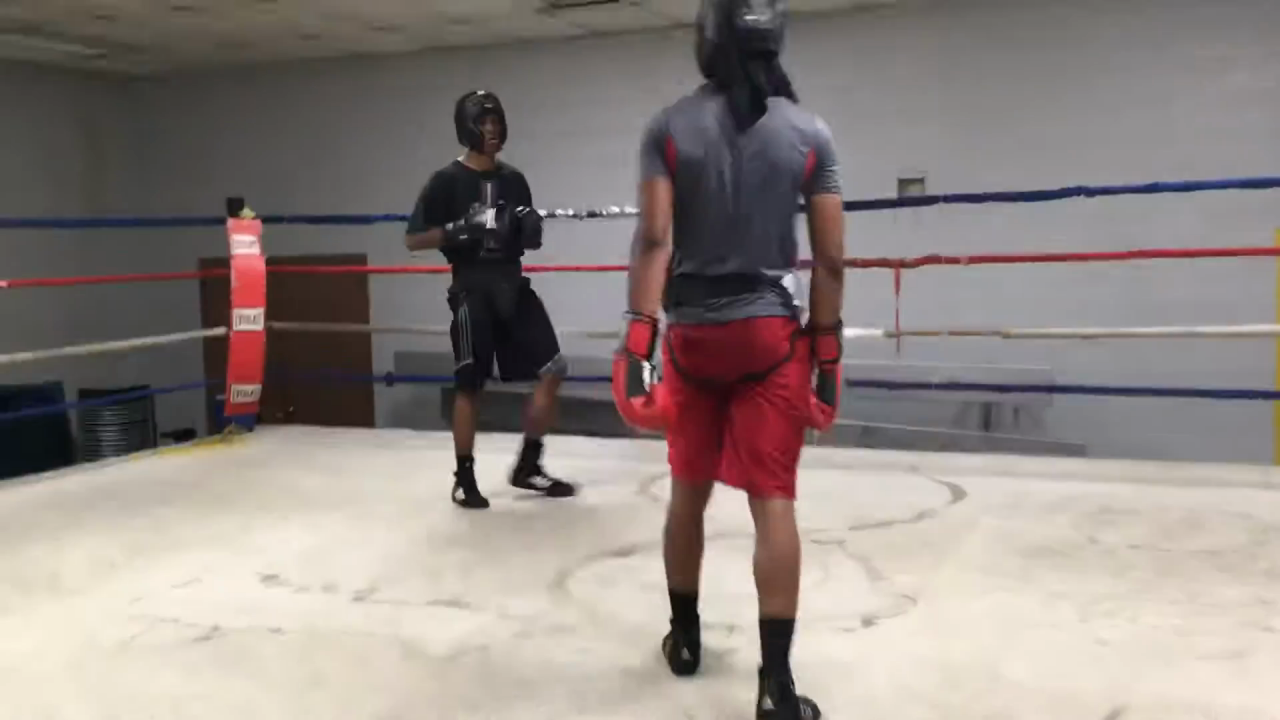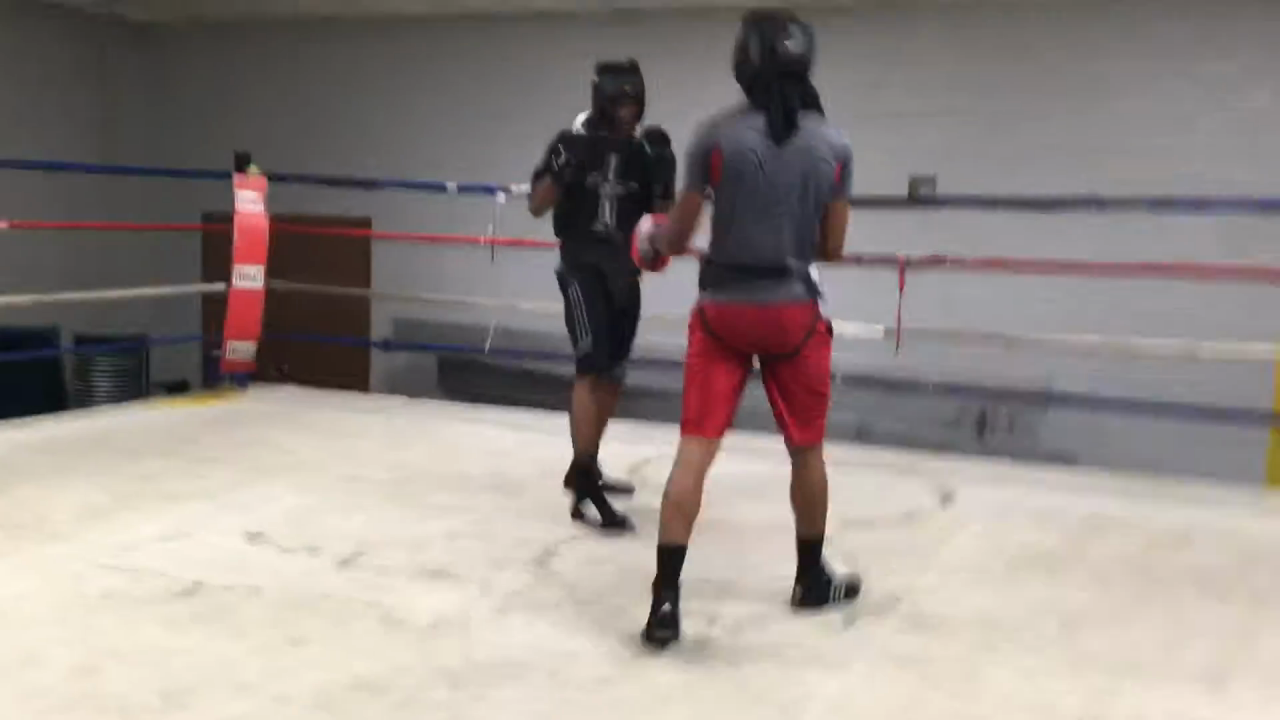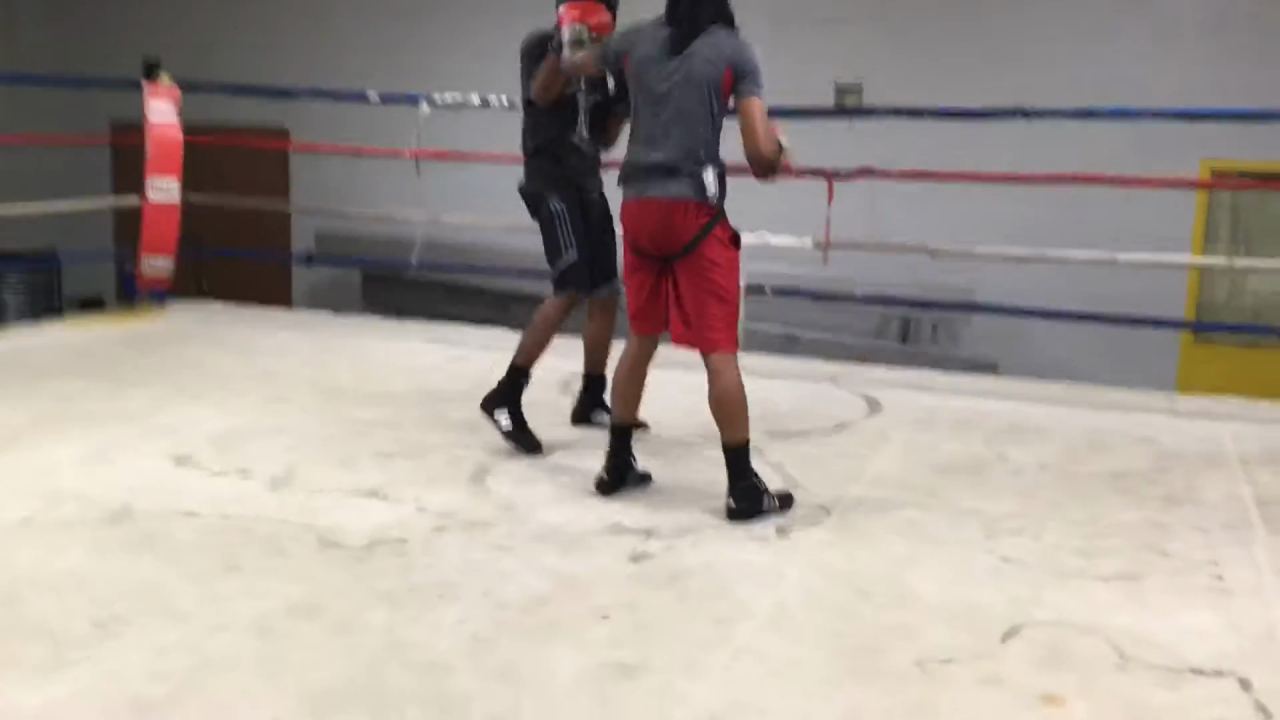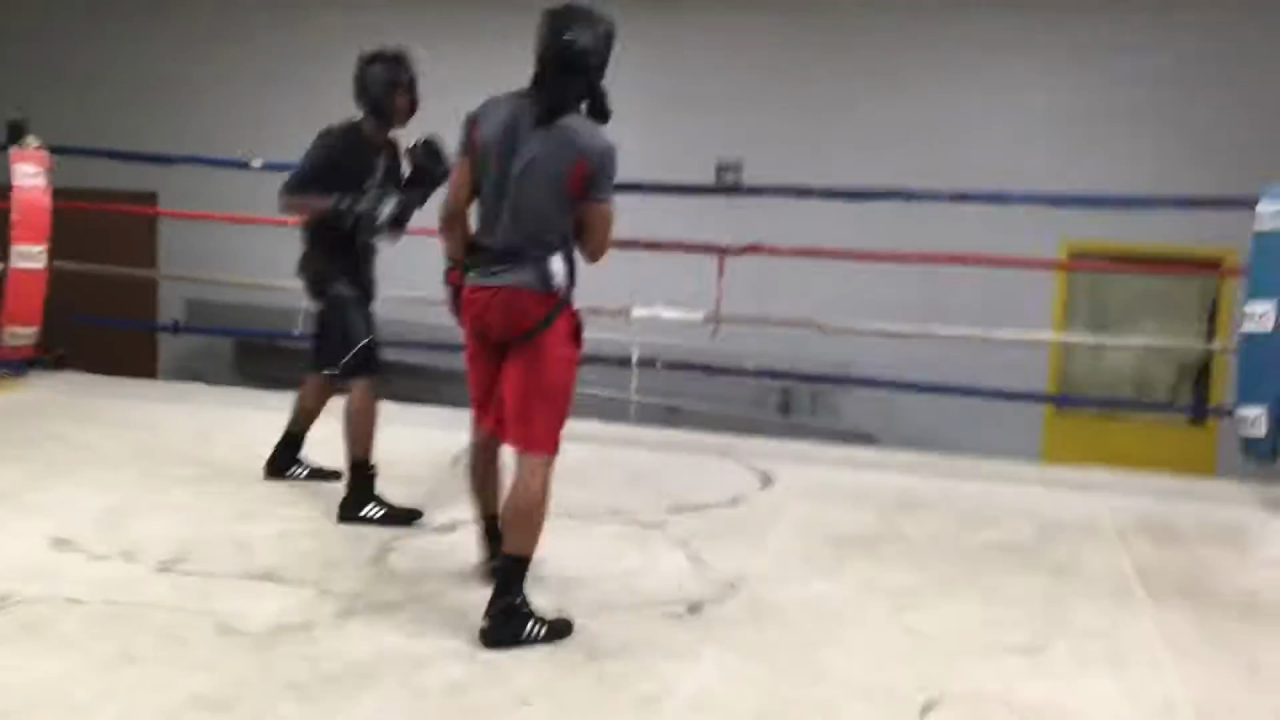
dt=0.7s
person 1, frame 1
left shoulder: (669, 127)
right shoulder: (808, 133)
left elbow: (653, 241)
right elbow: (828, 258)
left wrist: (638, 341)
right wrist: (827, 350)
left hip: (692, 334)
right hip: (770, 335)
left knee: (689, 488)
right knee: (773, 501)
left ankle: (684, 635)
person 1, frame 2
left shoulder: (715, 135)
right shoulder: (833, 145)
left elbow: (678, 234)
right elbow: (831, 245)
left wrist: (650, 242)
left hip: (723, 310)
right hip: (794, 312)
left knee: (695, 449)
right knee: (806, 450)
left ankle: (666, 595)
right ankle: (811, 578)
person 1, frame 3
left shoulder: (635, 42)
right shoulder: (732, 53)
left elbow: (576, 65)
right elbow: (760, 150)
right wrist: (777, 152)
left hip: (638, 207)
right hip: (692, 210)
left knee: (641, 338)
right knee: (719, 350)
left ankle: (618, 464)
right ankle: (743, 487)
person 1, frame 4
left shoulder: (489, 116)
right shoulder: (593, 146)
left elbow: (452, 212)
right elbow: (594, 247)
left wrist: (459, 270)
left hip: (483, 292)
right hip: (539, 300)
left knee: (488, 432)
right knee: (535, 452)
left ankle: (495, 546)
right ankle: (507, 606)
person 2, frame 1
left shoulder: (514, 180)
right shoulder: (447, 180)
right elbow: (413, 238)
left wrist: (529, 231)
right wrist: (460, 230)
left hip: (512, 283)
right hip: (472, 289)
left knee: (550, 370)
right knee: (469, 386)
left ankle: (528, 465)
right ankle: (464, 478)
person 2, frame 2
left shoulder: (643, 152)
right shoulder: (572, 142)
left elbow: (660, 220)
right elbow: (537, 206)
left wrist: (664, 177)
right wrist: (567, 156)
left hip: (624, 269)
right hip: (582, 267)
left knee: (610, 376)
right knee: (591, 370)
left ankle: (585, 471)
right ankle: (584, 489)
person 2, frame 3
right shoulder: (542, 45)
right elbow: (544, 95)
left wrist: (626, 94)
right wrist: (563, 38)
left hip: (588, 184)
right hip: (551, 183)
left knee: (606, 296)
right knee: (571, 290)
left ankle: (590, 401)
right ankle: (505, 395)
person 2, frame 4
left shoulder: (388, 150)
right shoulder: (340, 142)
left elbow: (392, 215)
right elbow: (291, 199)
left wrist: (421, 184)
right wrist: (347, 208)
left hip: (355, 266)
right hip: (332, 267)
left knee: (330, 369)
right knee: (362, 374)
left ankle: (285, 456)
right ankle: (359, 494)
